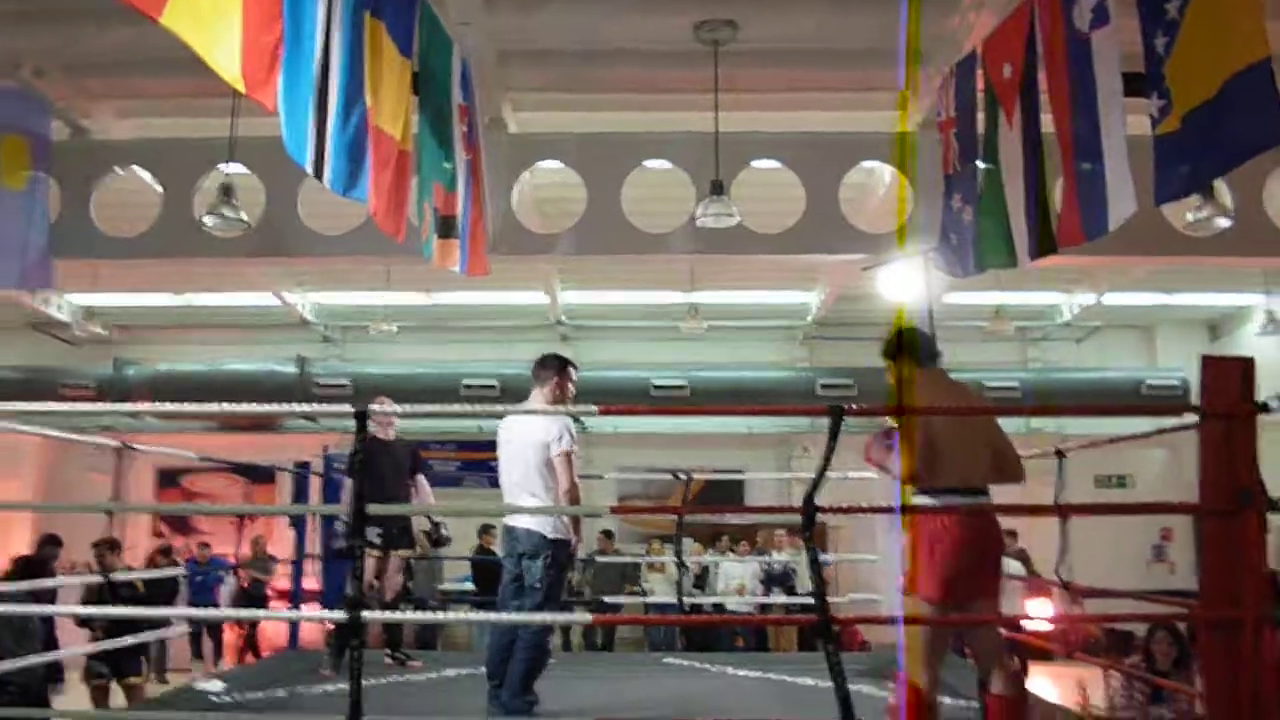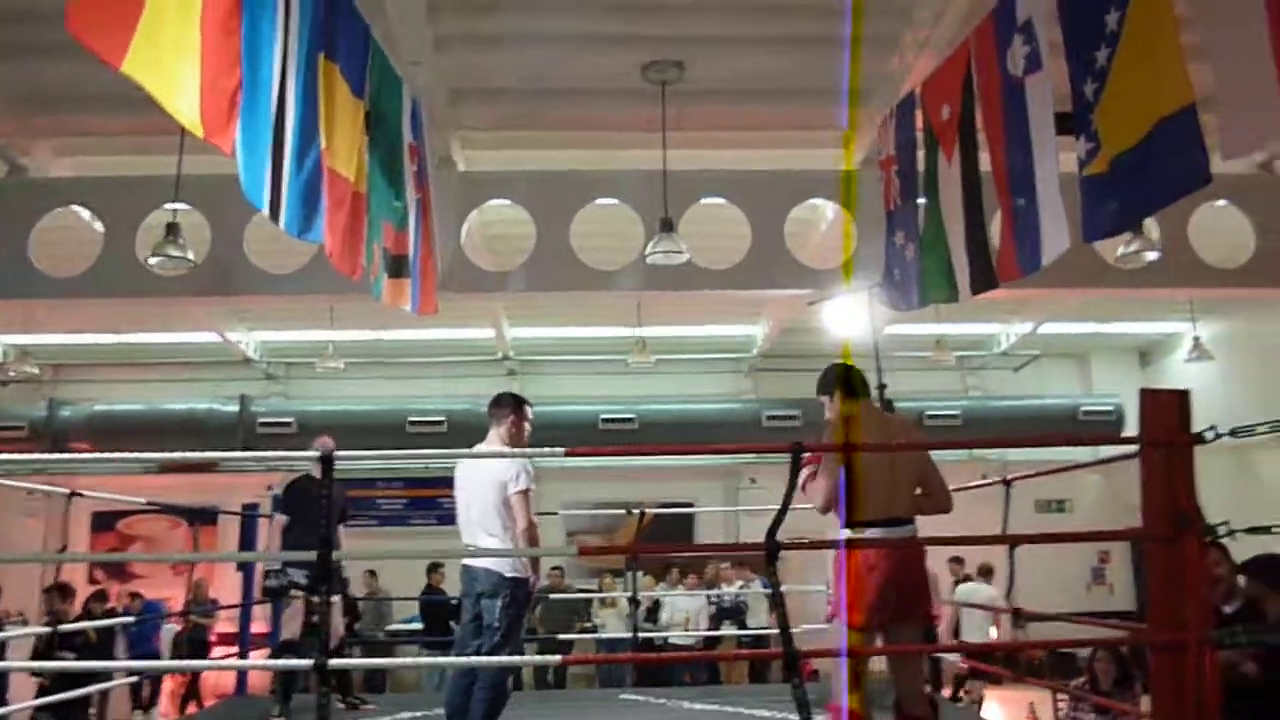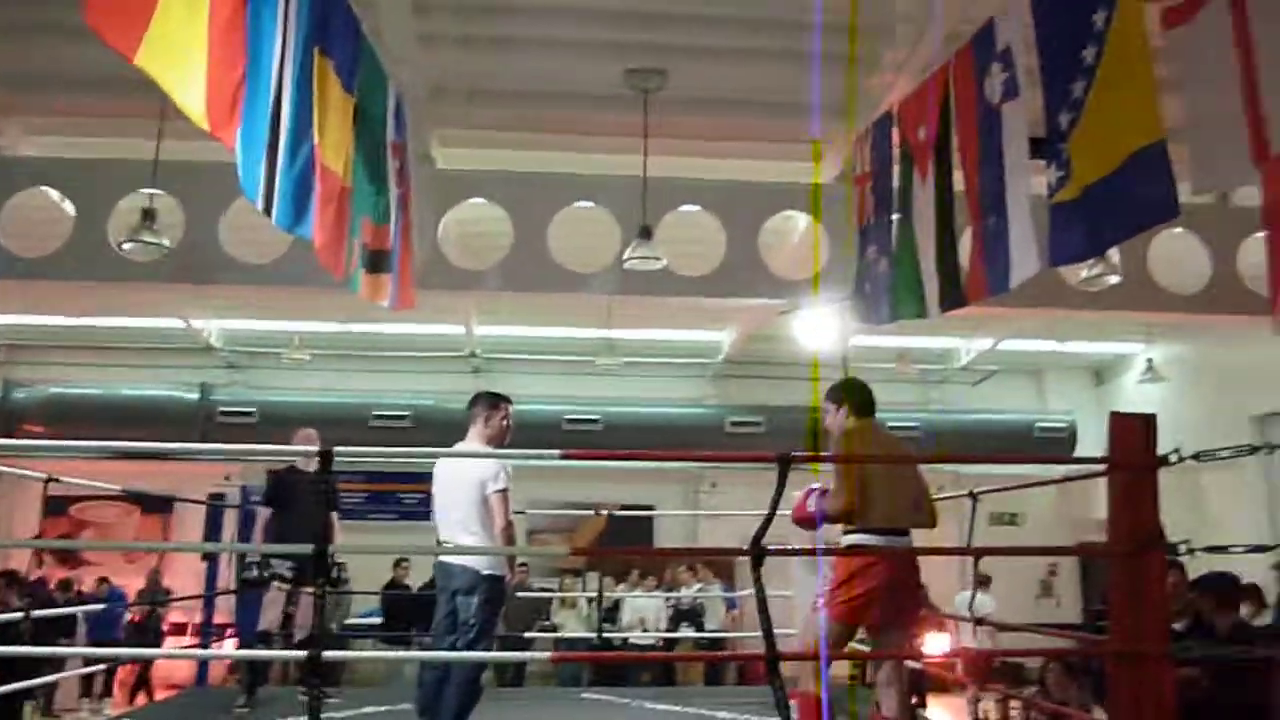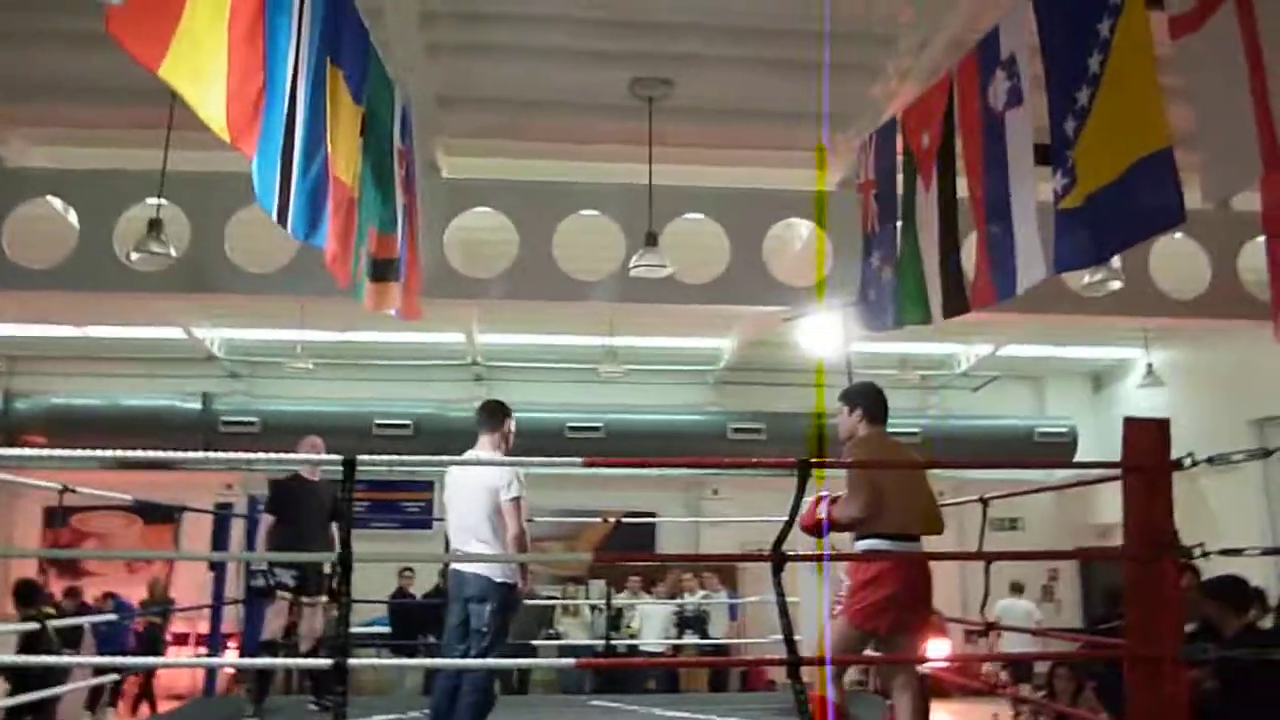
dt=0.7s
person 1, frame 1
left shoulder: (911, 394)
right shoulder: (972, 399)
left elbow: (907, 469)
right elbow: (1013, 469)
left wrist: (880, 453)
left hip: (937, 525)
right hip: (981, 522)
left knee: (920, 654)
right knee: (990, 652)
person 1, frame 2
left shoulder: (842, 429)
right shoulder: (906, 431)
left elbow: (823, 501)
right elbow: (942, 501)
left wrist: (810, 477)
left hip: (866, 555)
right hip: (907, 551)
left knee: (848, 677)
right knee: (909, 677)
person 1, frame 3
left shoulder: (848, 438)
right shoulder: (900, 449)
left elbow: (844, 501)
right elbow: (928, 517)
left wrist: (816, 505)
left hip: (863, 560)
right hip: (901, 562)
left knee: (807, 666)
right knee: (890, 677)
person 1, frame 4
left shoulder: (860, 447)
right shoulder: (909, 457)
left elbow: (859, 506)
right elbow: (934, 523)
left wrist: (825, 512)
left hip: (878, 566)
right hip: (912, 566)
left knee: (827, 668)
right knee: (902, 678)
person 2, frame 1
left shoulder: (508, 423)
right shoulder: (557, 422)
right elbow: (567, 487)
right wrist: (575, 531)
left hip: (514, 528)
right hip: (547, 532)
left knee: (510, 615)
right knee: (535, 623)
person 2, frame 2
left shoulder: (465, 463)
right shoulder: (514, 462)
right elbow: (524, 526)
right wrist: (534, 570)
left hip: (472, 567)
right hip: (506, 571)
left knee: (467, 654)
right knee: (495, 659)
person 2, frame 3
left shoulder: (444, 460)
right shoulder: (492, 462)
right elbow: (502, 525)
right wrist: (510, 566)
left hip: (447, 564)
right hip: (482, 569)
left knee: (441, 648)
right knee: (469, 654)
person 2, frame 4
left shoulder: (454, 469)
right shoulder: (505, 470)
right elbow: (515, 532)
right wrist: (523, 574)
left hip: (459, 573)
right hip: (494, 577)
left knee: (453, 656)
right knee: (481, 662)
person 3, frame 1
left shoulder: (408, 449)
right shoulder: (363, 449)
left elbow: (420, 485)
right elbow: (348, 491)
right wrist: (343, 528)
left hip: (400, 525)
right hip: (371, 525)
left knee: (393, 590)
right knee: (359, 589)
left ankle: (394, 649)
right ankle: (337, 651)
person 3, frame 2
left shoulder: (338, 493)
right shoulder: (297, 487)
right elbow: (278, 527)
left wrist: (342, 571)
right wrist: (272, 567)
left hip: (327, 569)
right hip: (298, 566)
left knee: (336, 633)
right knee: (291, 634)
person 3, frame 3
left shoulder: (326, 482)
right shoulder: (281, 477)
left elbow: (332, 522)
right elbow: (263, 518)
left hip: (314, 561)
right hip: (283, 557)
left knee: (306, 626)
right knee: (269, 624)
right ankle: (249, 689)
person 3, frame 4
left shoulder: (328, 491)
right shoulder: (284, 486)
right elbow: (265, 526)
right wrist: (259, 566)
left hip: (313, 570)
right hip: (283, 568)
left knee: (312, 636)
right knee: (272, 634)
